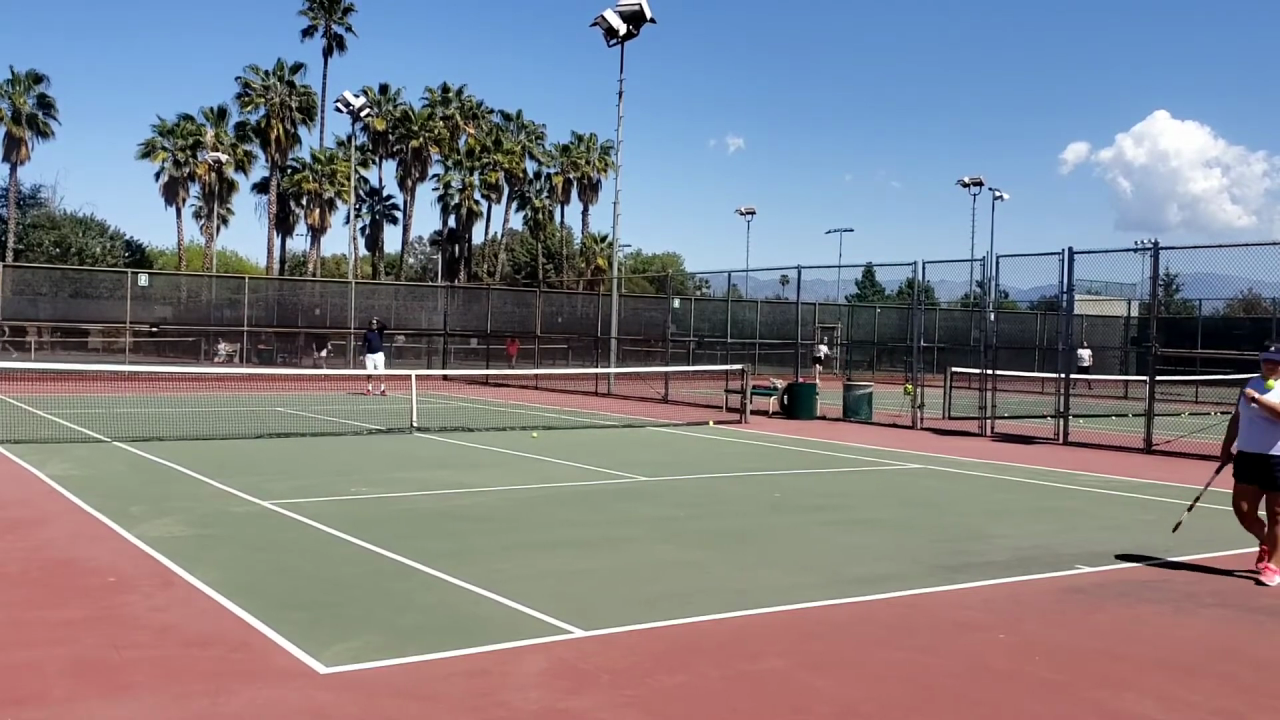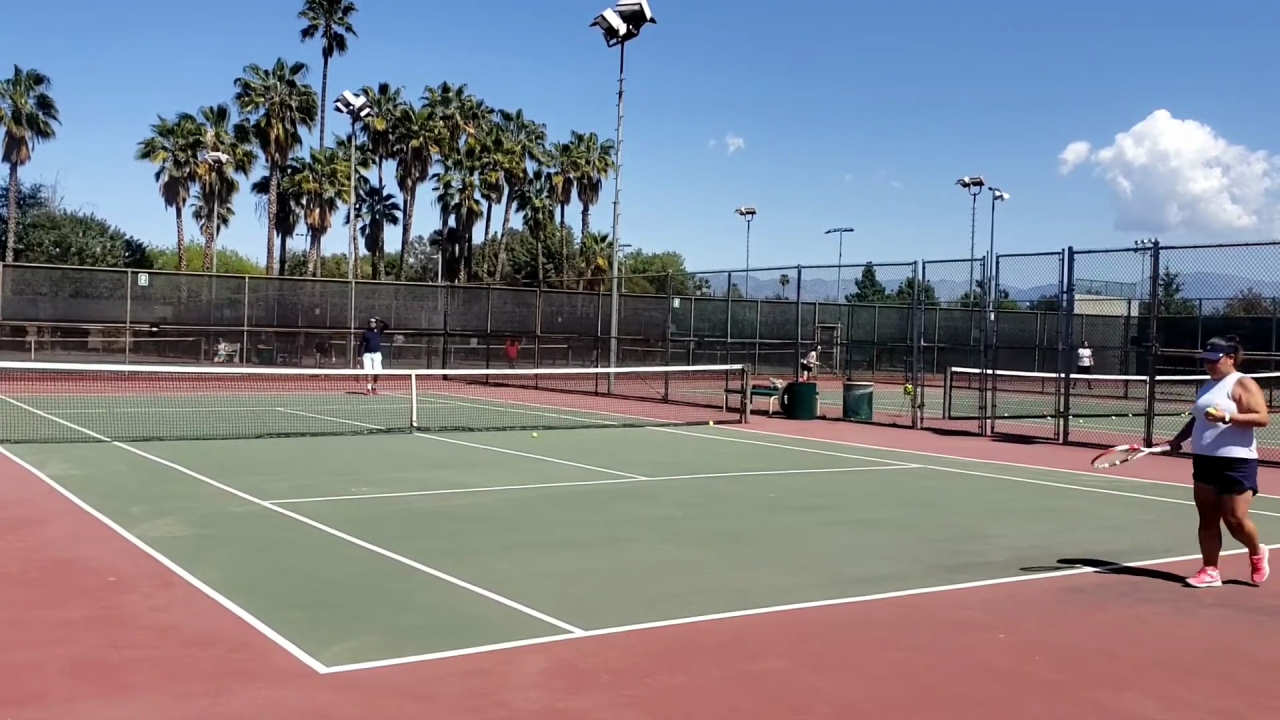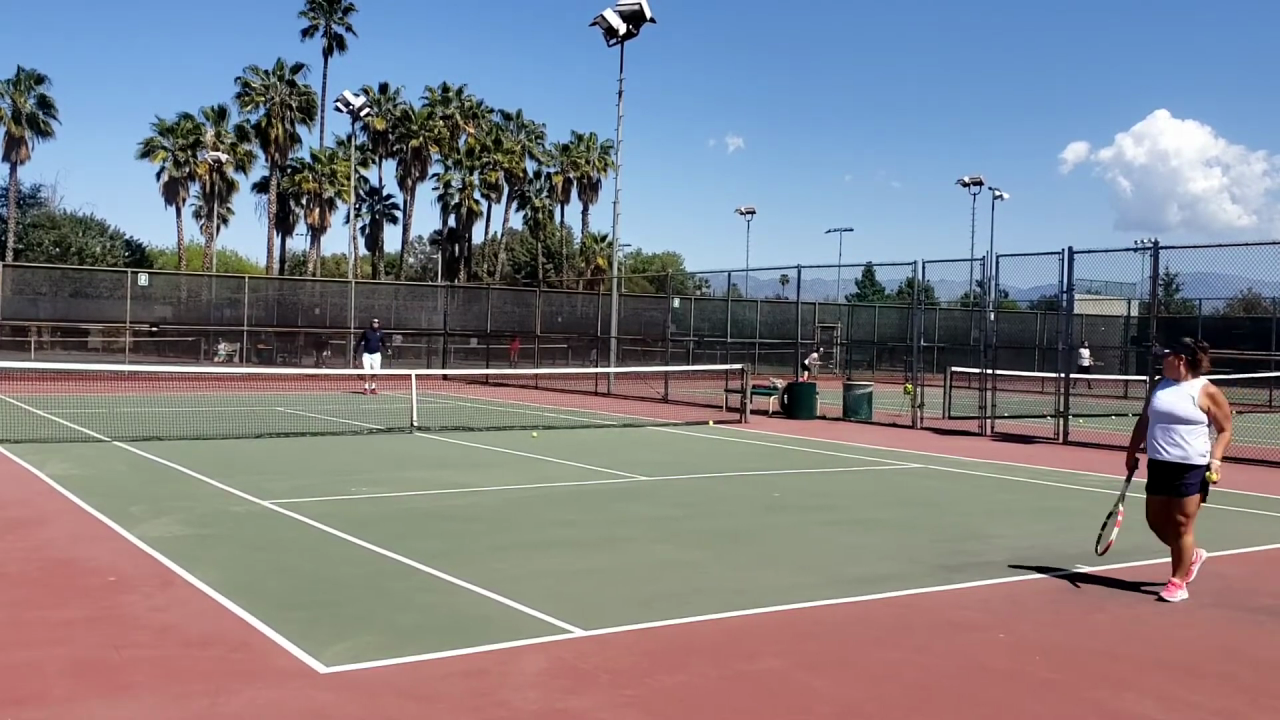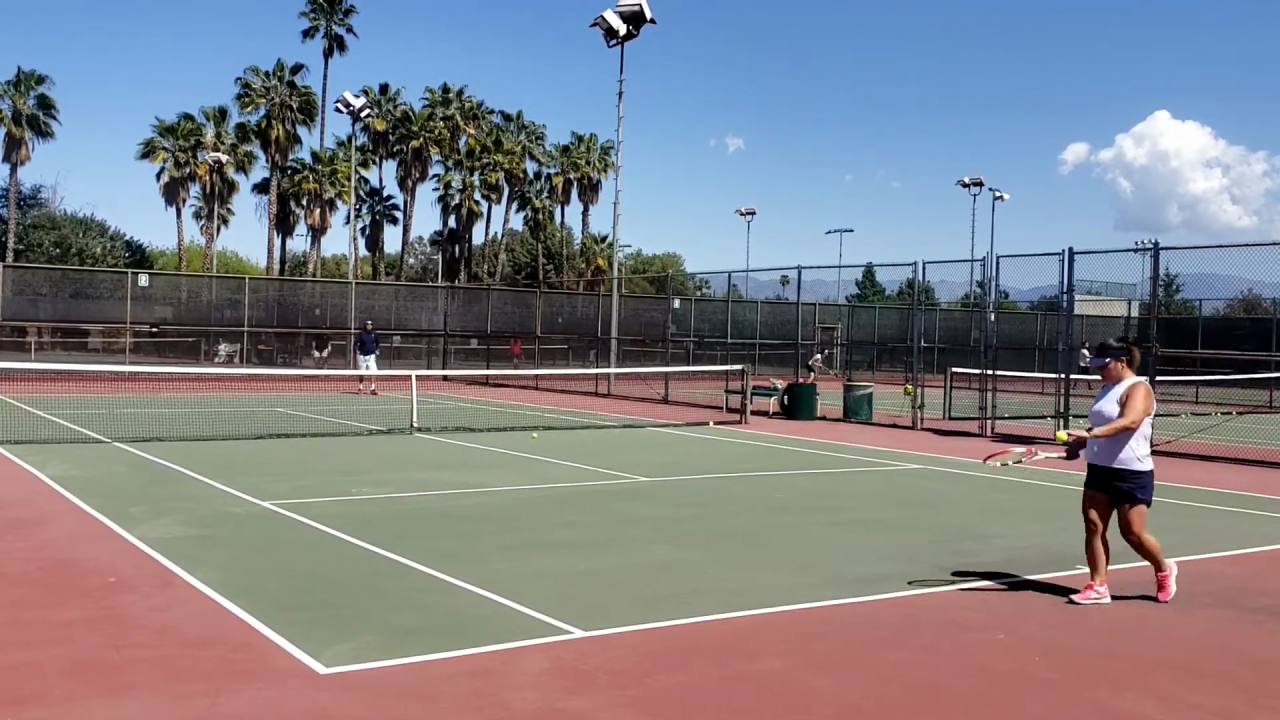
dt=0.5s
person 1, frame 1
right shoulder: (1252, 383)
right elbow: (1237, 419)
left wrist: (1256, 399)
right wrist: (1226, 446)
right hip: (1247, 458)
right knee: (1243, 510)
person 1, frame 2
left shoulder: (1243, 384)
right shoulder: (1206, 386)
left elbow: (1262, 418)
left wrist: (1227, 417)
right wrist: (1179, 438)
left hip: (1236, 463)
right hip: (1204, 461)
left knee: (1235, 519)
right knee: (1208, 517)
left ankle: (1257, 554)
right ankle: (1210, 570)
person 1, frame 3
left shoulder: (1207, 391)
right shoulder: (1161, 384)
left elbow: (1225, 429)
right elbow: (1144, 420)
left wrist: (1216, 458)
right wrist: (1132, 452)
left hip: (1190, 469)
right hip: (1158, 466)
left knee: (1181, 525)
right knee: (1158, 524)
left ankle: (1178, 582)
right ankle: (1193, 556)
person 1, frame 4
left shoulder: (1138, 389)
right shoulder: (1107, 388)
left elbow: (1128, 423)
left wrist: (1090, 434)
right wrist: (1082, 442)
left hip: (1132, 474)
right hip: (1099, 471)
left knee: (1133, 532)
right knee: (1093, 526)
left ankle: (1164, 571)
right ankle: (1098, 587)
